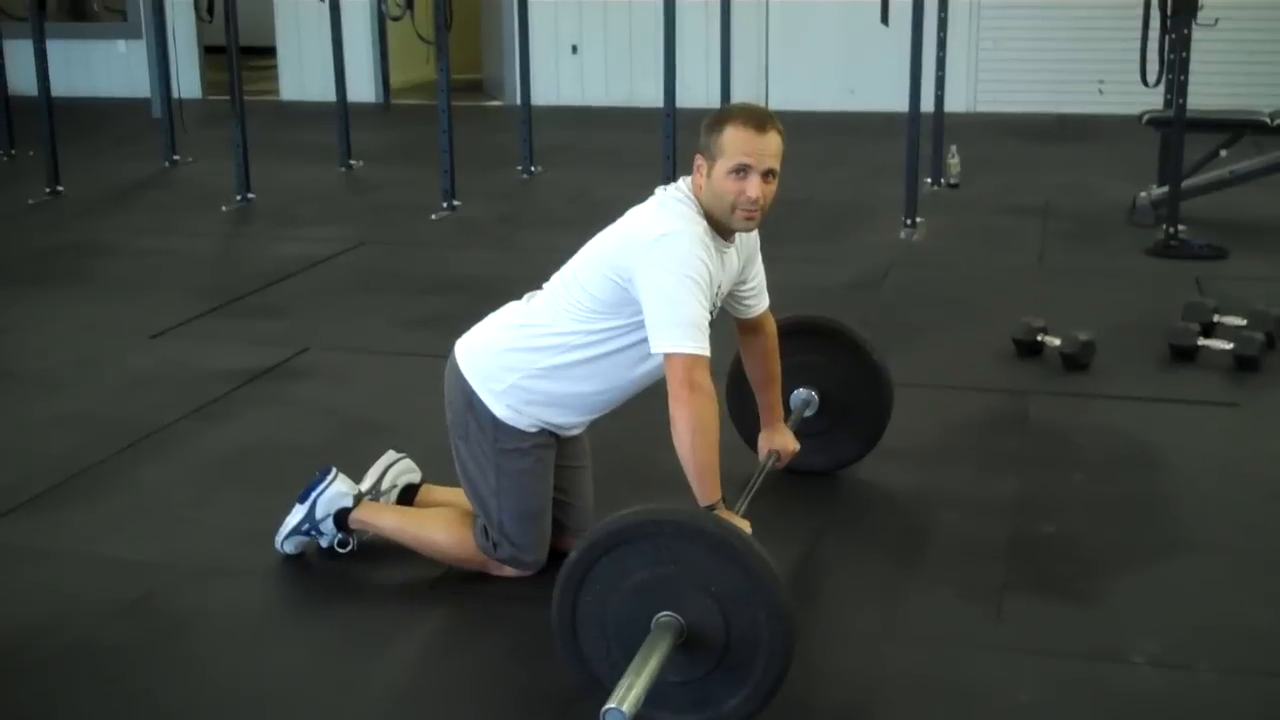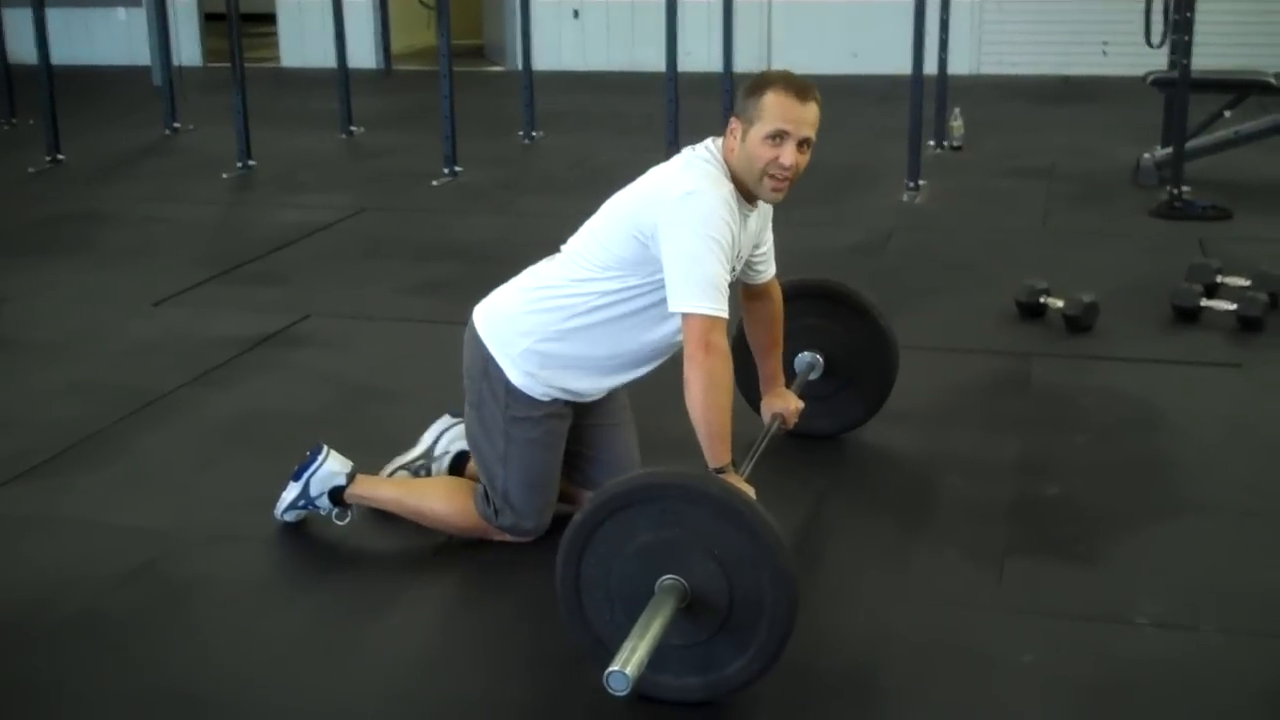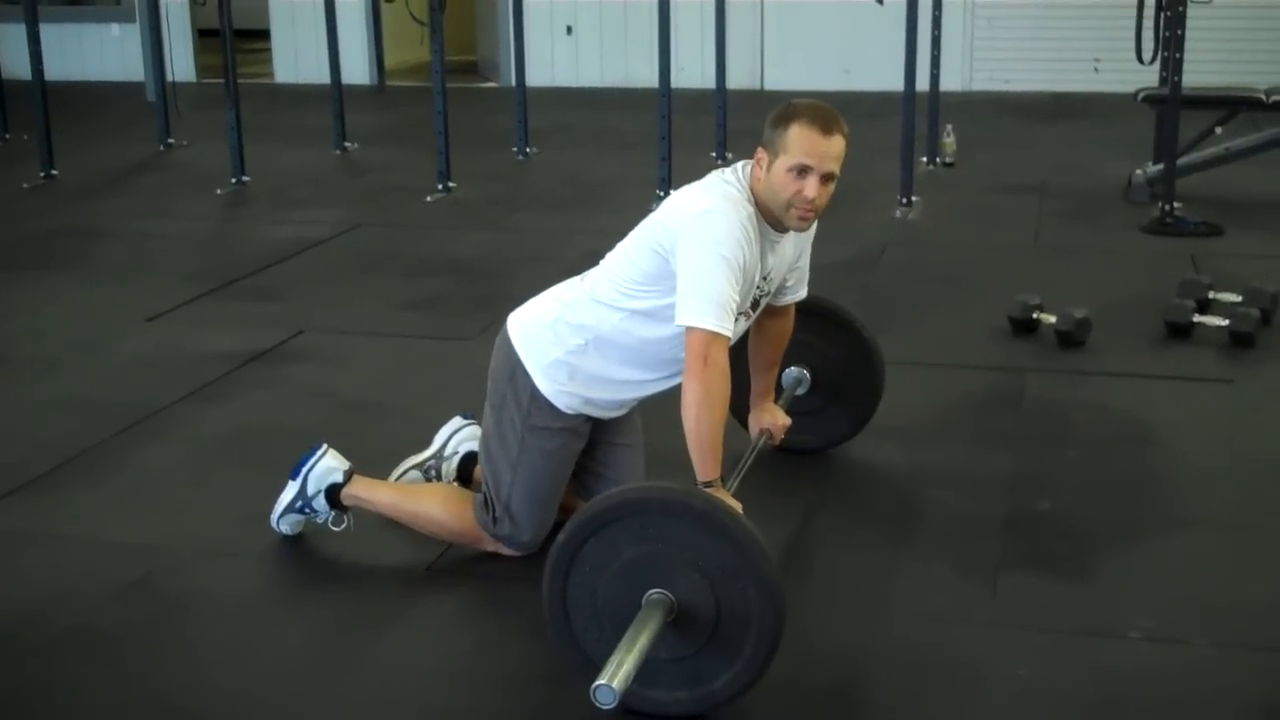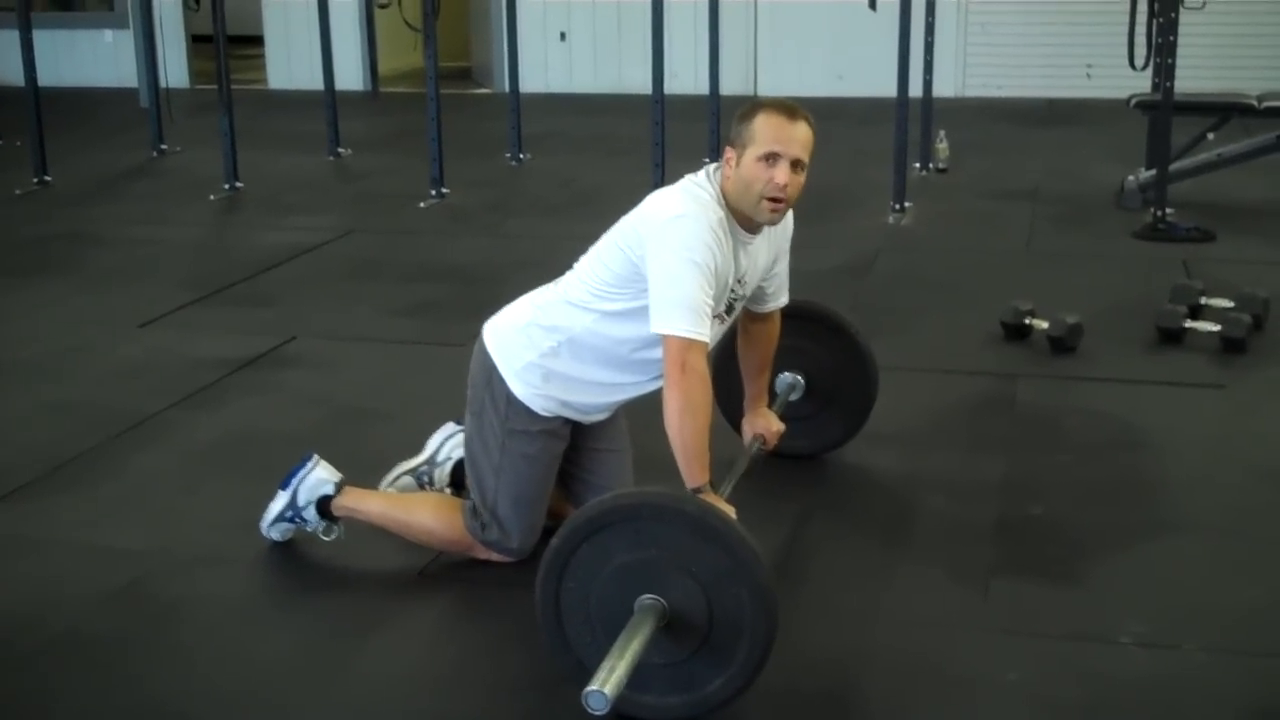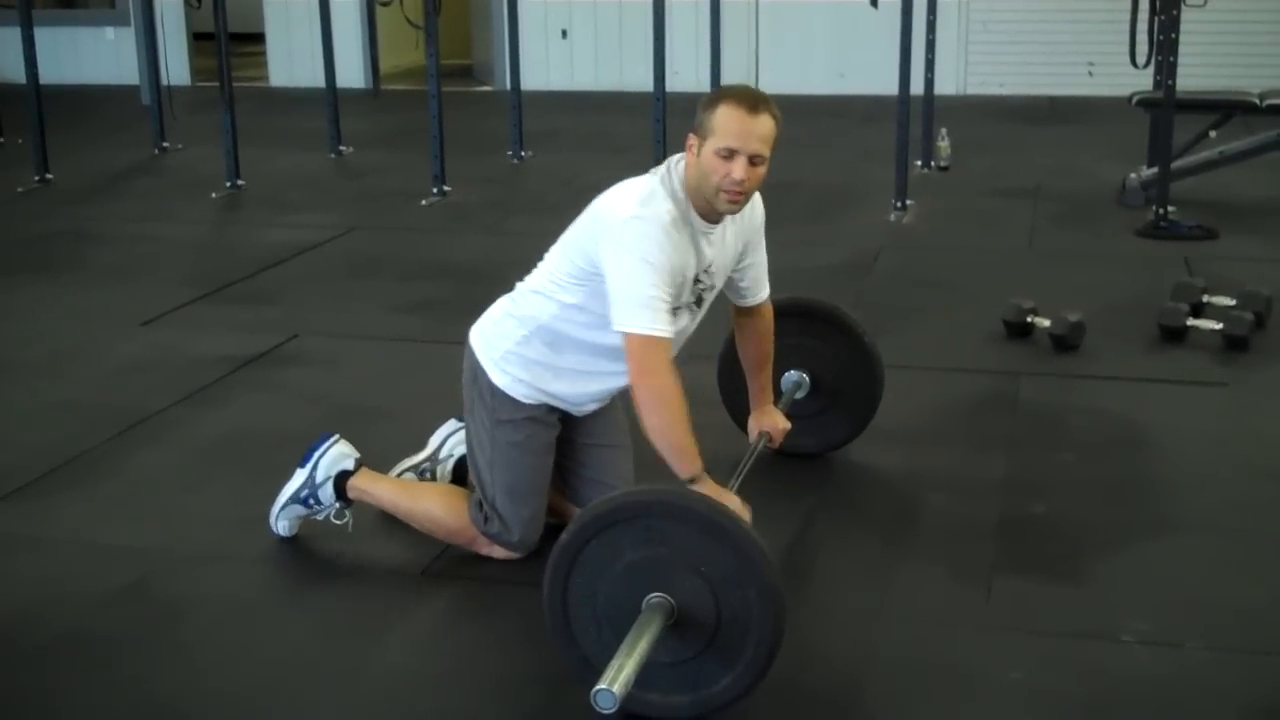
dt=1s
person 1, frame 1
left shoulder: (736, 226)
right shoulder: (675, 242)
left elbow: (756, 323)
right elbow: (689, 387)
left wrist: (773, 423)
right wrist: (714, 512)
left hip: (542, 388)
right hip: (501, 390)
left knee: (567, 536)
right knee: (515, 557)
left ankle: (402, 491)
right ankle: (346, 508)
person 1, frame 2
left shoulder: (752, 186)
right shoulder: (700, 200)
left elbow: (760, 289)
right elbow: (705, 348)
left wrist: (774, 387)
right wrist: (722, 474)
left hip: (577, 360)
right hip: (523, 357)
right knee: (515, 522)
left ankle: (461, 456)
right ankle: (341, 483)
person 1, frame 3
left shoulder: (793, 213)
right shoulder: (719, 220)
left elbow: (776, 306)
right elbow: (705, 360)
left wrist: (762, 400)
right wrist: (709, 489)
left hip: (601, 380)
right hip: (551, 368)
right knee: (510, 535)
left ankle: (468, 456)
right ankle: (338, 485)
person 1, frame 4
left shoulder: (773, 220)
right shoulder: (689, 224)
left elbow: (761, 312)
right elbow: (685, 367)
left wrist: (756, 407)
right wrist: (700, 493)
left hip: (585, 385)
right hip: (530, 373)
right knee: (502, 542)
left ankle: (462, 459)
right ankle: (327, 495)
person 1, frame 5
left shoulder: (743, 209)
right shoulder: (643, 219)
left elbow: (753, 307)
right elbow: (649, 369)
left wrist: (762, 405)
right wrist: (699, 482)
left hip: (585, 384)
right hip: (518, 370)
right knee: (507, 539)
left ankle: (464, 457)
right ankle: (342, 477)
